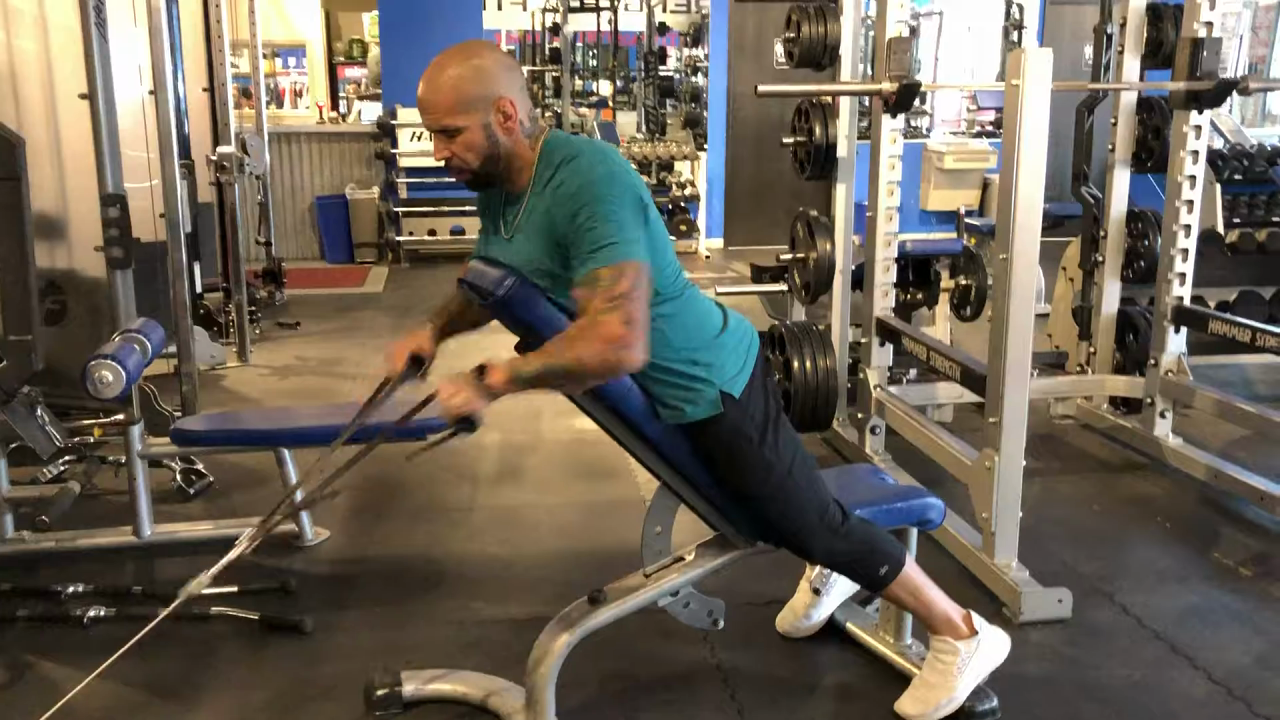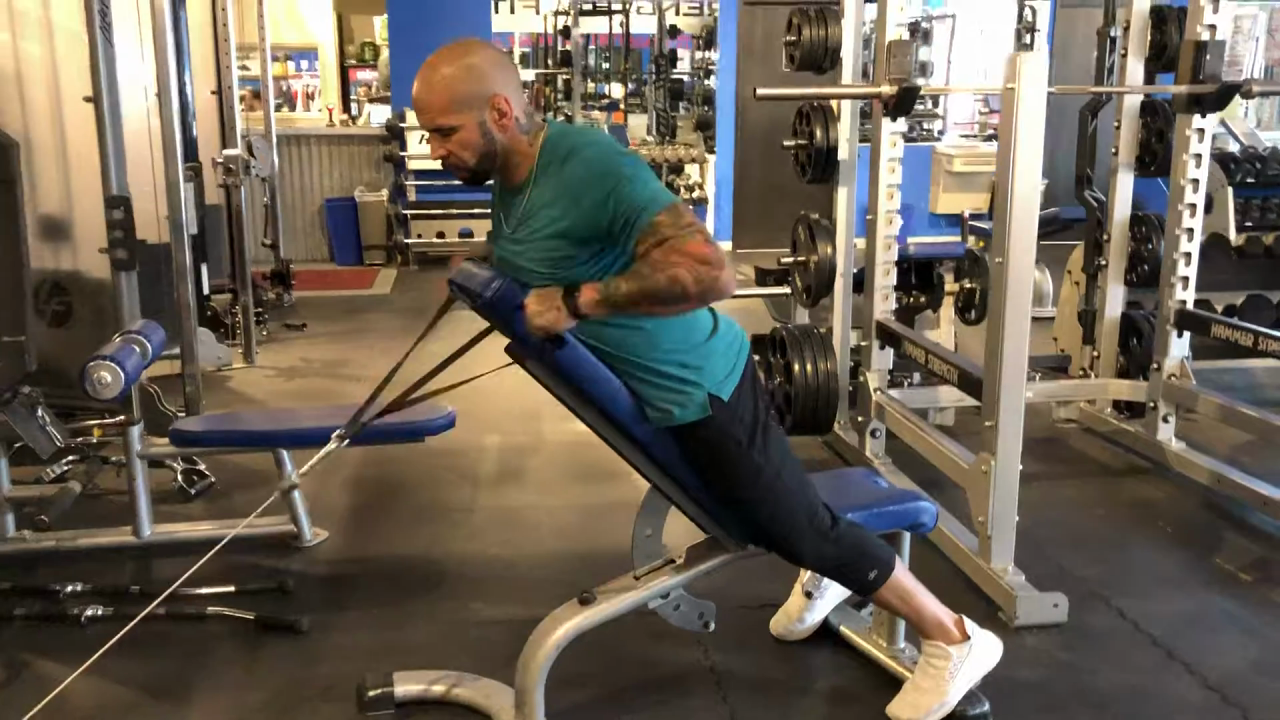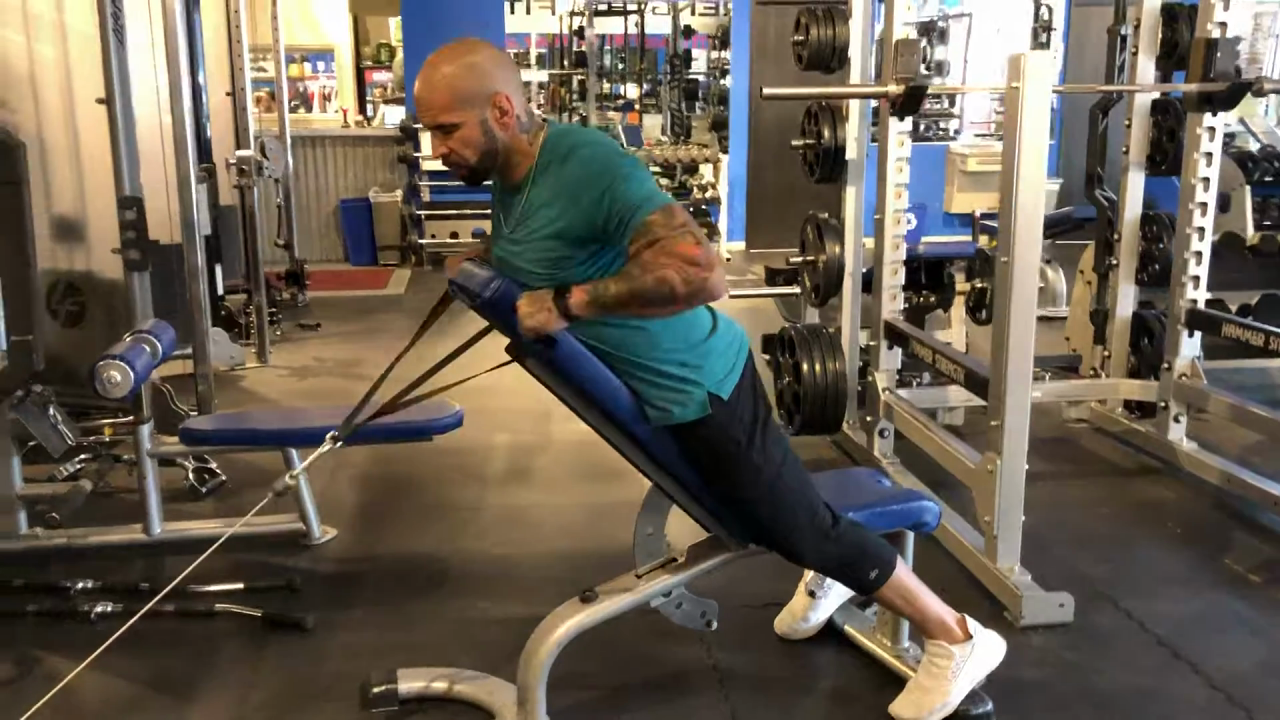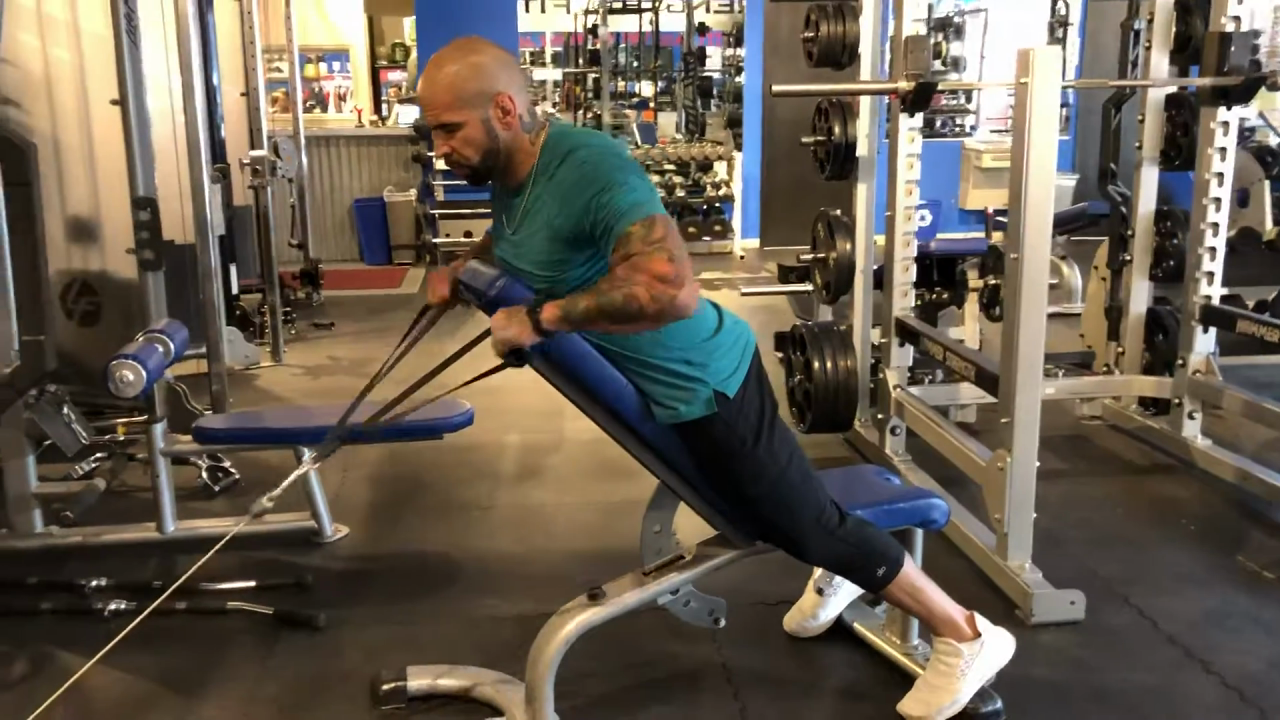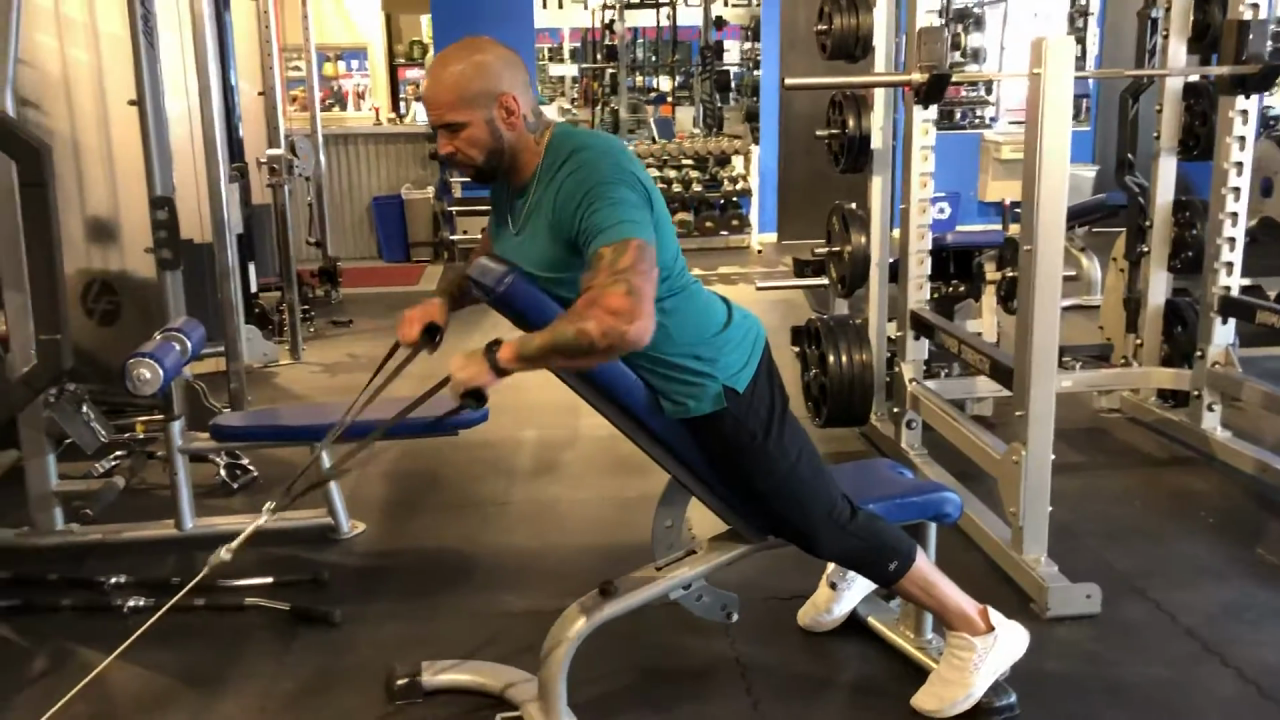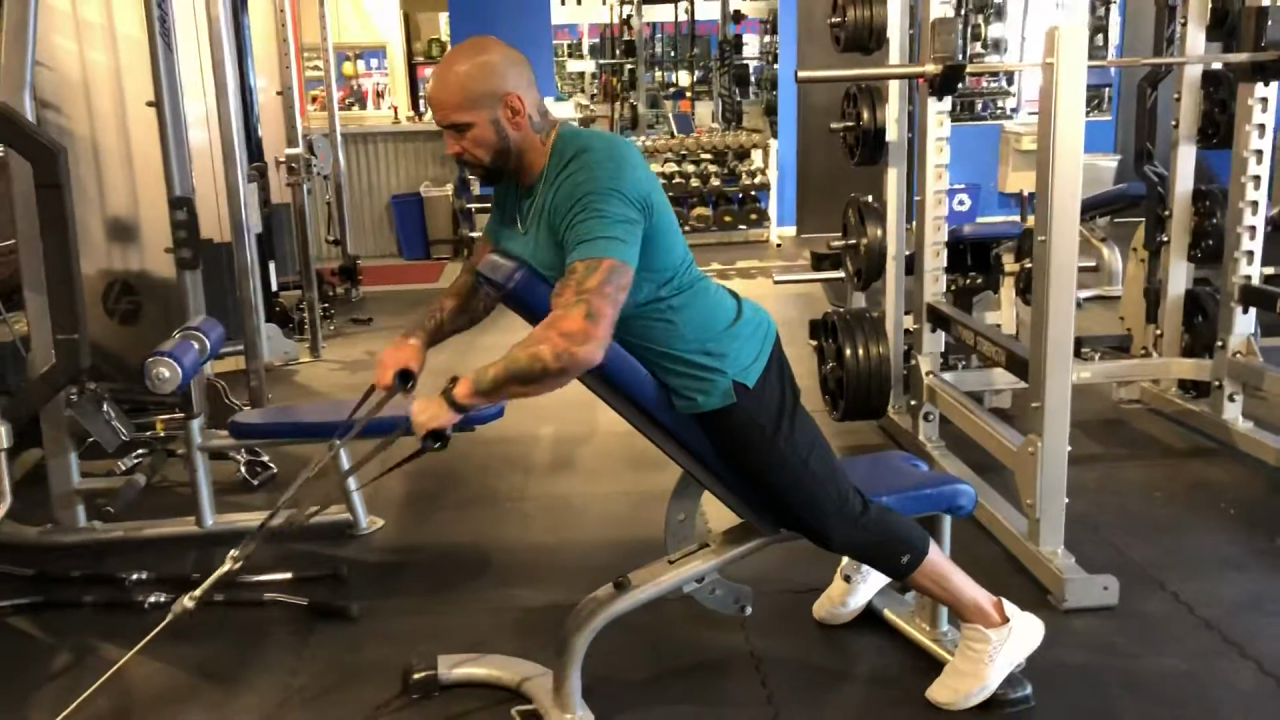
dt=0.2s
person 1, frame 1
left shoulder: (588, 182)
right shoulder: (498, 187)
left elbow: (618, 345)
left wrist: (487, 382)
right wrist: (433, 330)
left hip: (706, 385)
right hip: (661, 389)
left knee: (810, 521)
left ankle: (963, 634)
right ankle: (829, 572)
person 1, frame 2
left shoulder: (590, 166)
right shoulder: (509, 175)
left elbow: (709, 272)
left wrist: (574, 301)
left hip: (694, 384)
right hip: (649, 385)
left knee: (798, 524)
right knee: (769, 513)
left ankle: (955, 639)
right ankle: (825, 575)
person 1, frame 3
left shoulder: (588, 165)
right shoulder: (510, 173)
left elbow: (700, 274)
left wrist: (566, 303)
right wrist: (480, 260)
left hip: (693, 386)
right hip: (649, 386)
left knee: (798, 524)
left ankle: (957, 638)
right ankle: (827, 578)
person 1, frame 4
left shoulder: (589, 168)
right shoulder: (510, 173)
left elbow: (672, 291)
right elbow: (511, 244)
left wrist: (539, 319)
right wrist: (463, 271)
left hip: (700, 383)
right hip: (657, 383)
left knee: (806, 521)
left ankle: (967, 636)
right ankle: (839, 574)
person 1, frame 5
left shoulder: (592, 172)
right shoulder: (512, 177)
left elbow: (624, 323)
right elbow: (495, 254)
left wrist: (498, 358)
right wrist: (444, 301)
left hip: (710, 377)
right hip: (672, 379)
left knee: (817, 515)
left ankle: (981, 629)
right ankle: (849, 568)
person 1, frame 6
left shoulder: (595, 176)
right shoulder: (515, 178)
left elbow: (578, 341)
right elbow: (484, 274)
left wrist: (458, 397)
right wrist: (421, 336)
left hip: (723, 371)
right hip: (681, 371)
left knee: (829, 509)
right knee: (796, 496)
left ankle: (994, 621)
right ankle: (864, 562)
